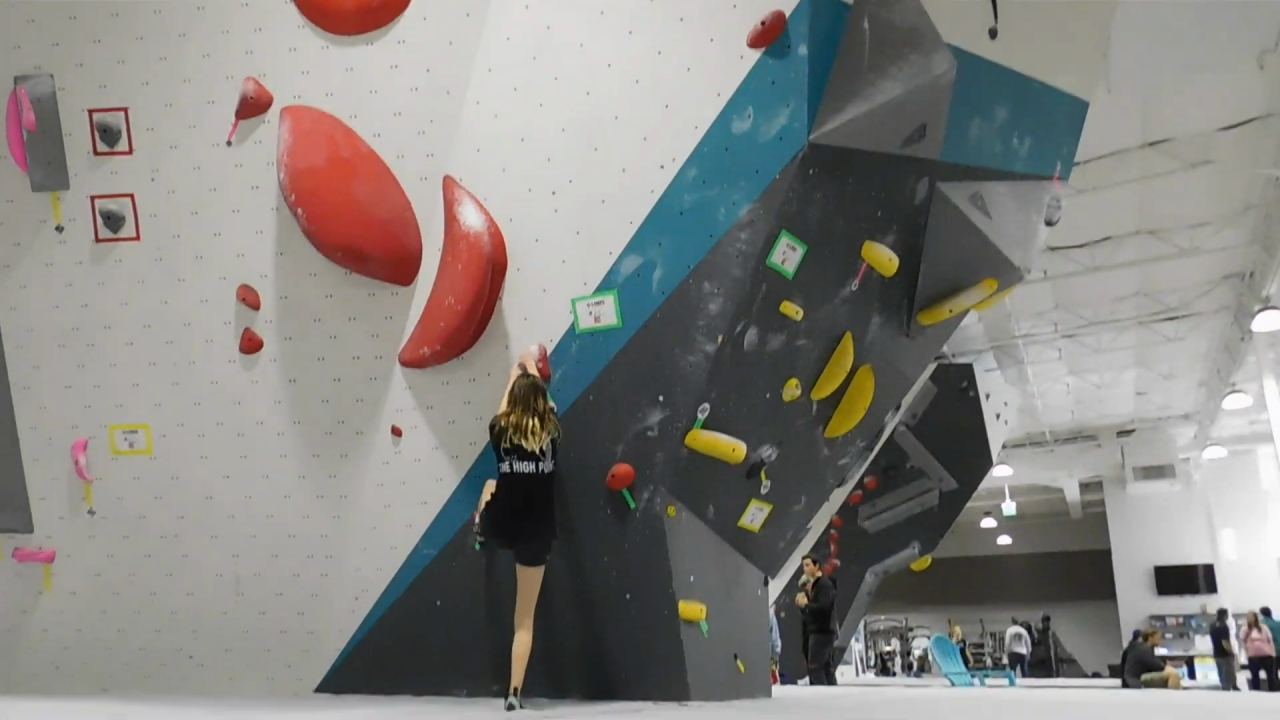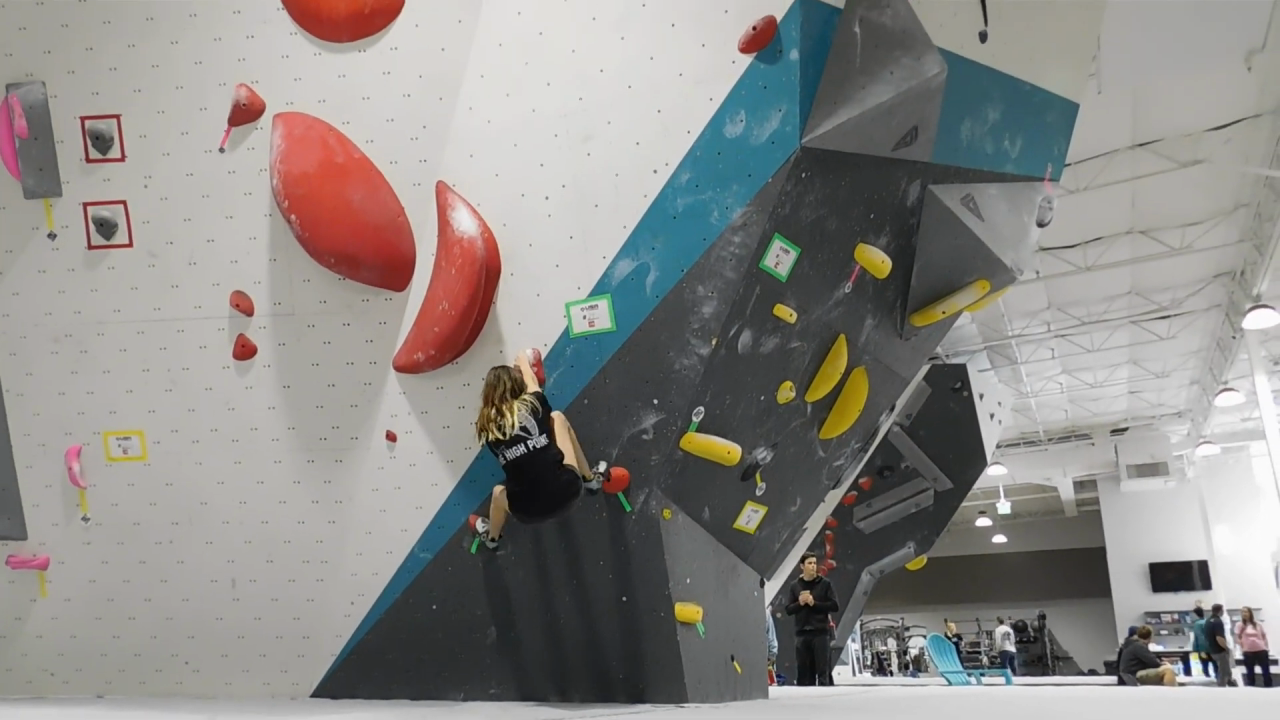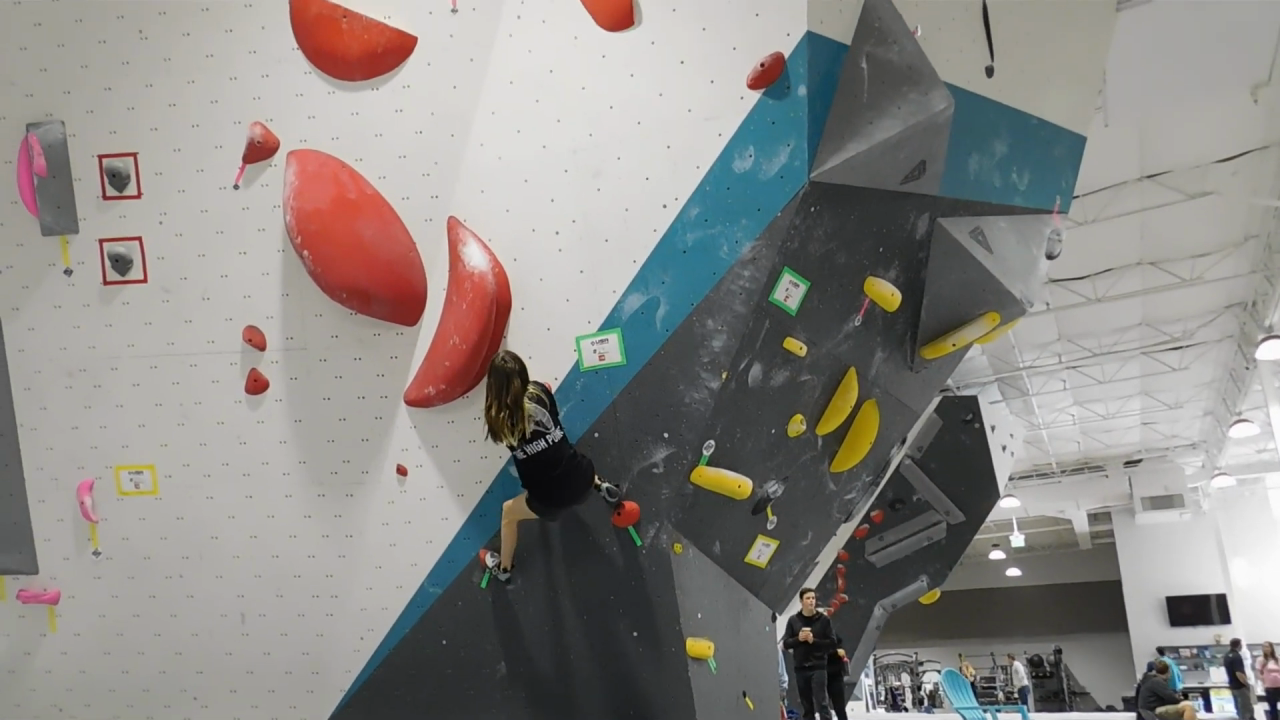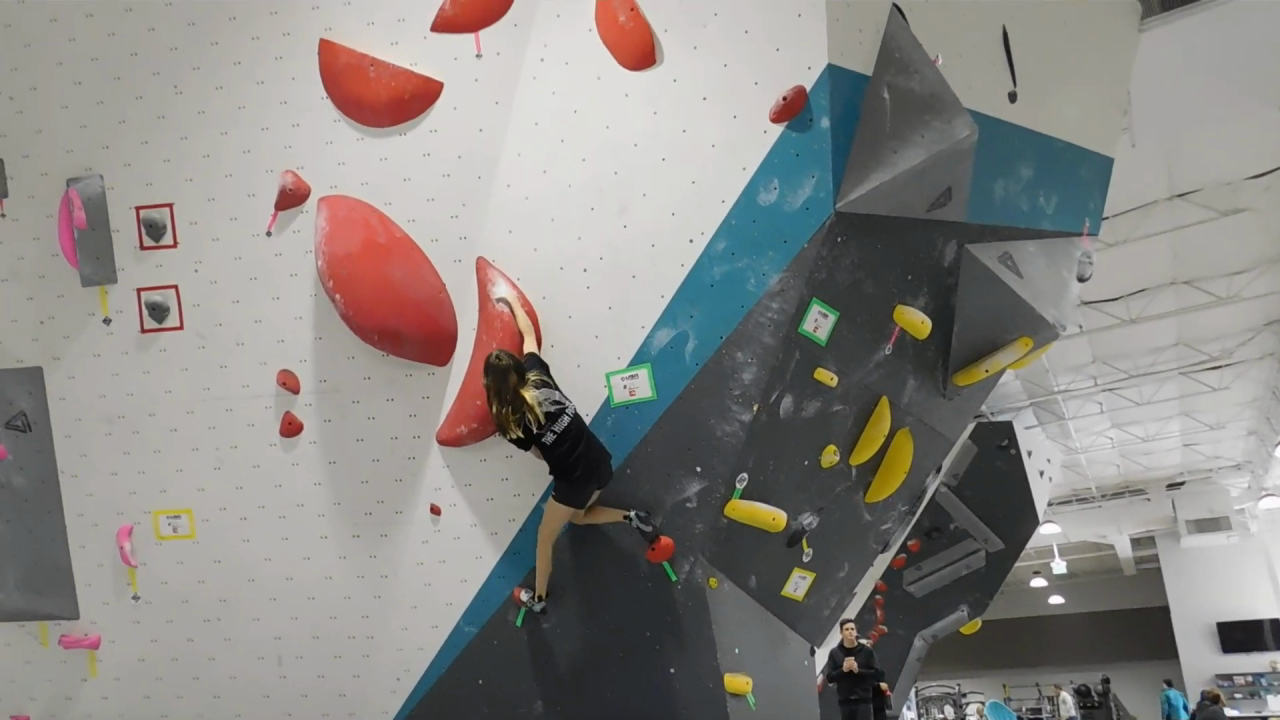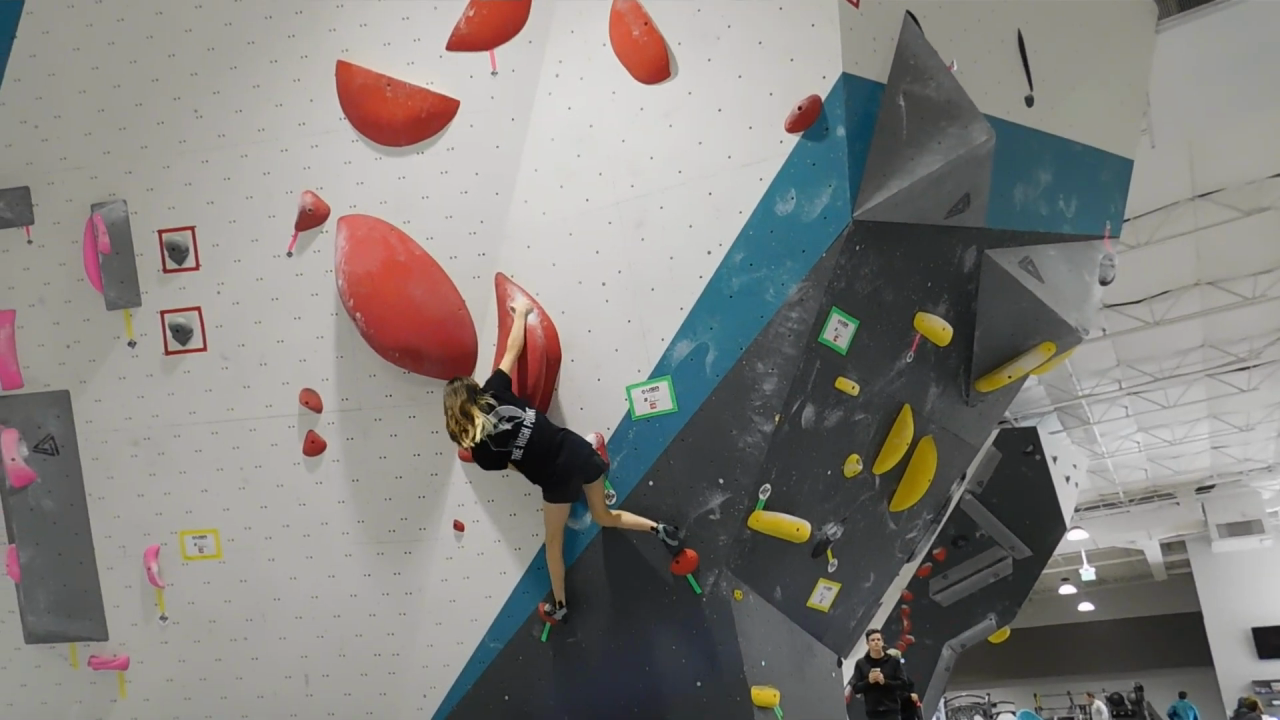
dt=1s
person 1, frame 1
left shoulder: (501, 430)
right shoulder: (551, 428)
left elbow: (506, 408)
right elbow: (540, 398)
left wrist: (515, 375)
right wrist: (531, 368)
left hip: (498, 528)
right hip: (536, 534)
right knee: (524, 620)
left ankle: (480, 528)
right ankle: (514, 696)
person 1, frame 2
left shoulder: (486, 425)
right shoulder: (533, 405)
right elbow: (532, 383)
right wrist: (523, 362)
left hip: (526, 511)
right hip: (565, 494)
left knee: (499, 493)
right knee: (557, 417)
left ankle: (491, 538)
right ankle: (590, 478)
person 1, frame 3
left shoulder: (496, 418)
right shoulder: (539, 392)
left hip: (550, 499)
right hip: (581, 477)
left knee: (509, 512)
left ankle: (503, 568)
right ankle: (602, 486)
person 1, frame 4
left shoulder: (509, 419)
right shoulder: (538, 374)
left elbow: (538, 453)
right elbow: (529, 334)
right wrist: (513, 303)
left hip: (573, 479)
right hip: (600, 462)
left knee: (545, 538)
right knee: (579, 516)
left ankle: (538, 598)
right ankle: (632, 518)
person 1, frame 5
left shoulder: (480, 448)
right shoulder: (495, 392)
left elbow: (516, 468)
right elbow: (513, 349)
right wrist: (521, 312)
left hip: (557, 479)
right hip: (579, 451)
left knee: (553, 542)
right knee: (603, 516)
left ankle: (558, 606)
right ankle: (659, 529)
